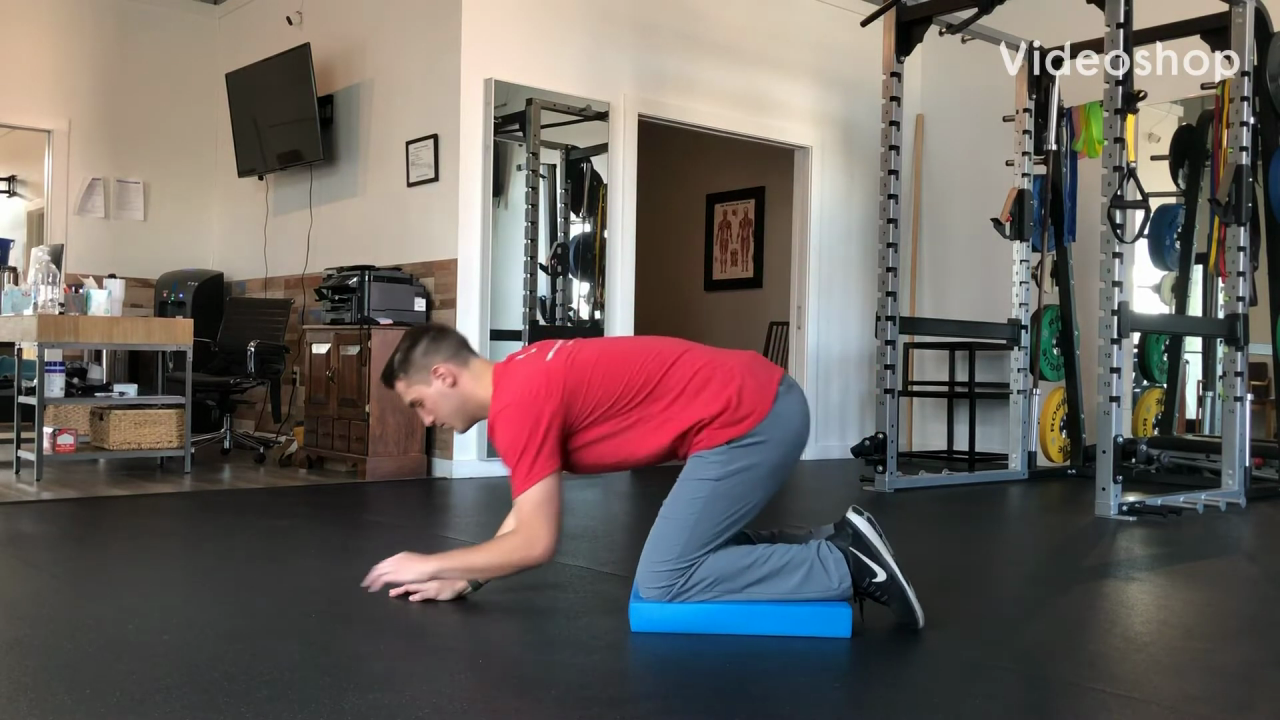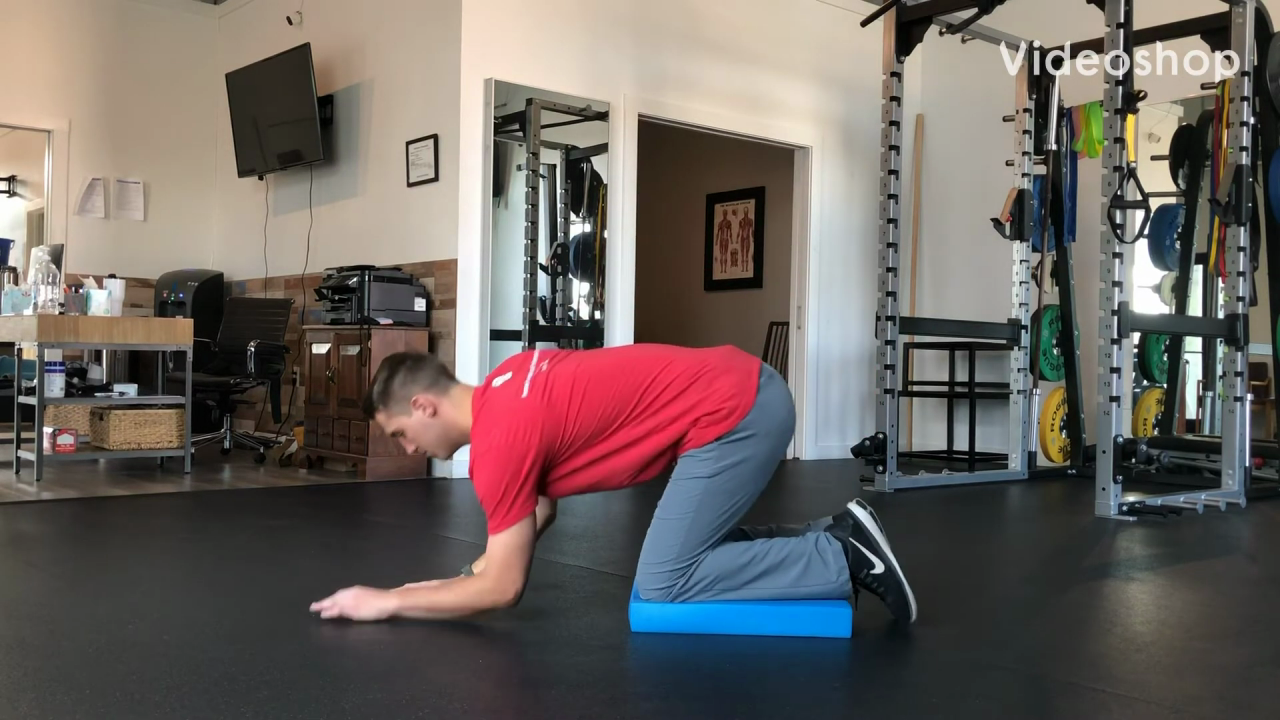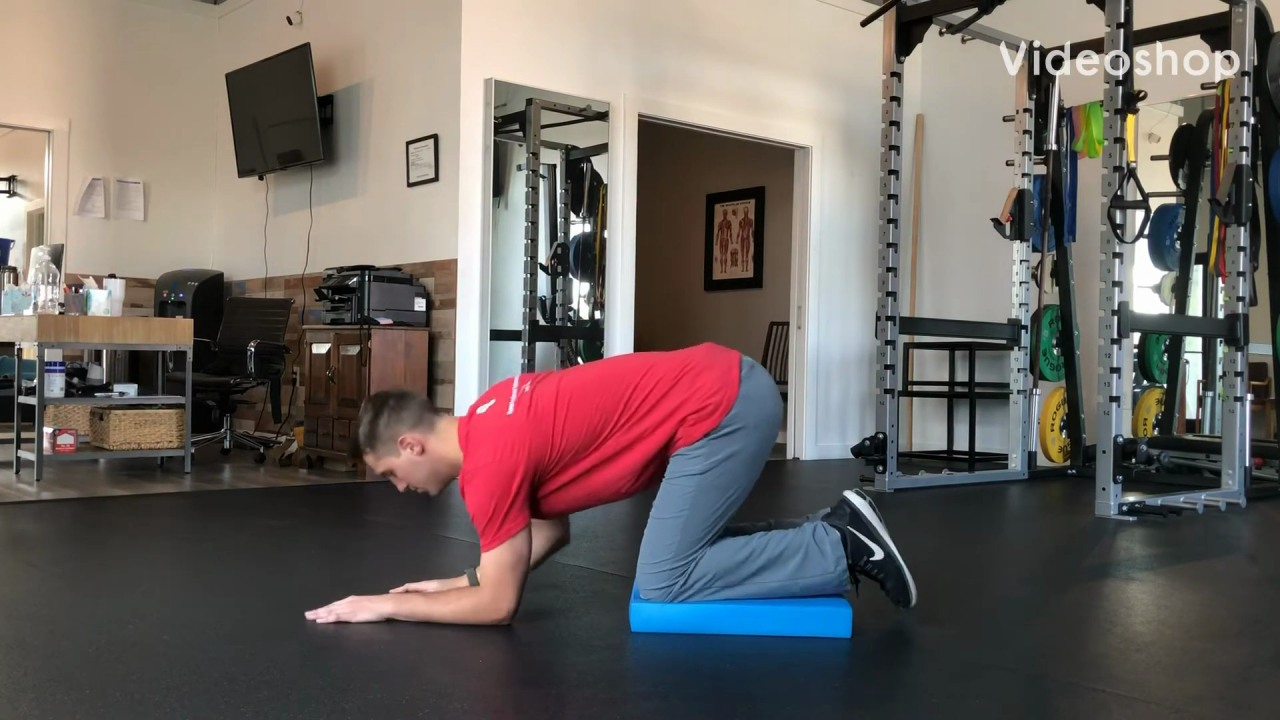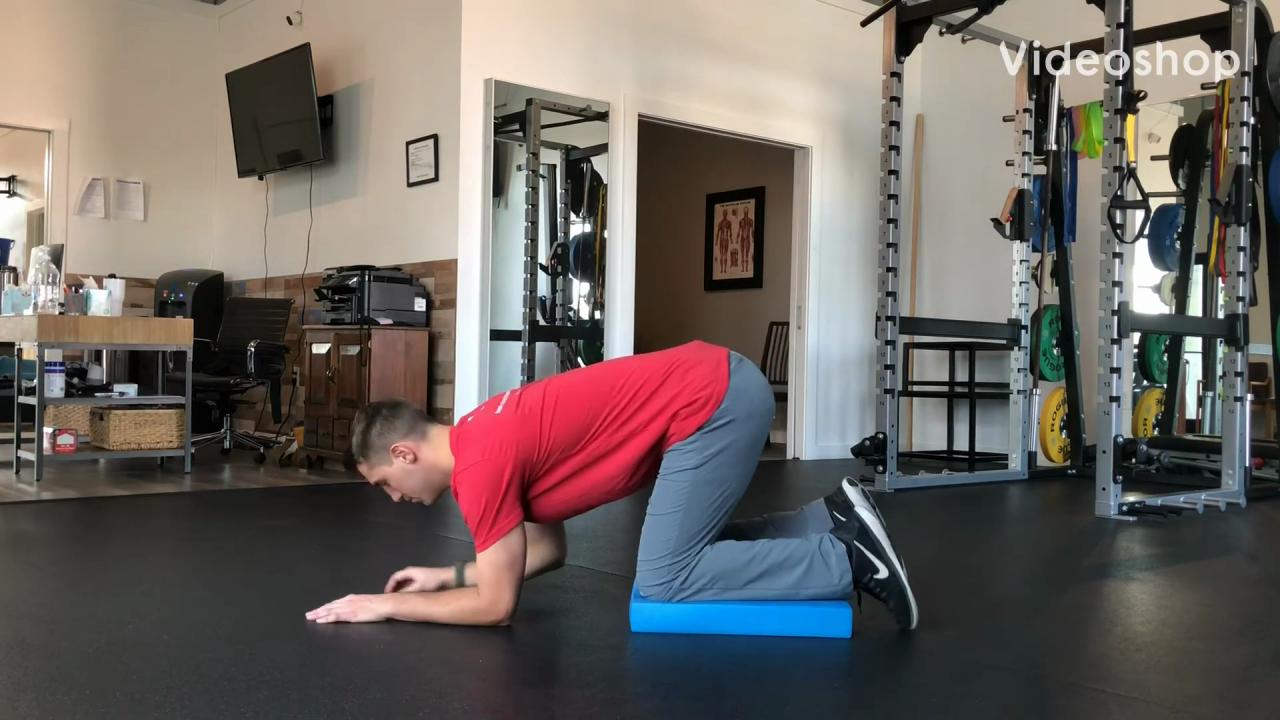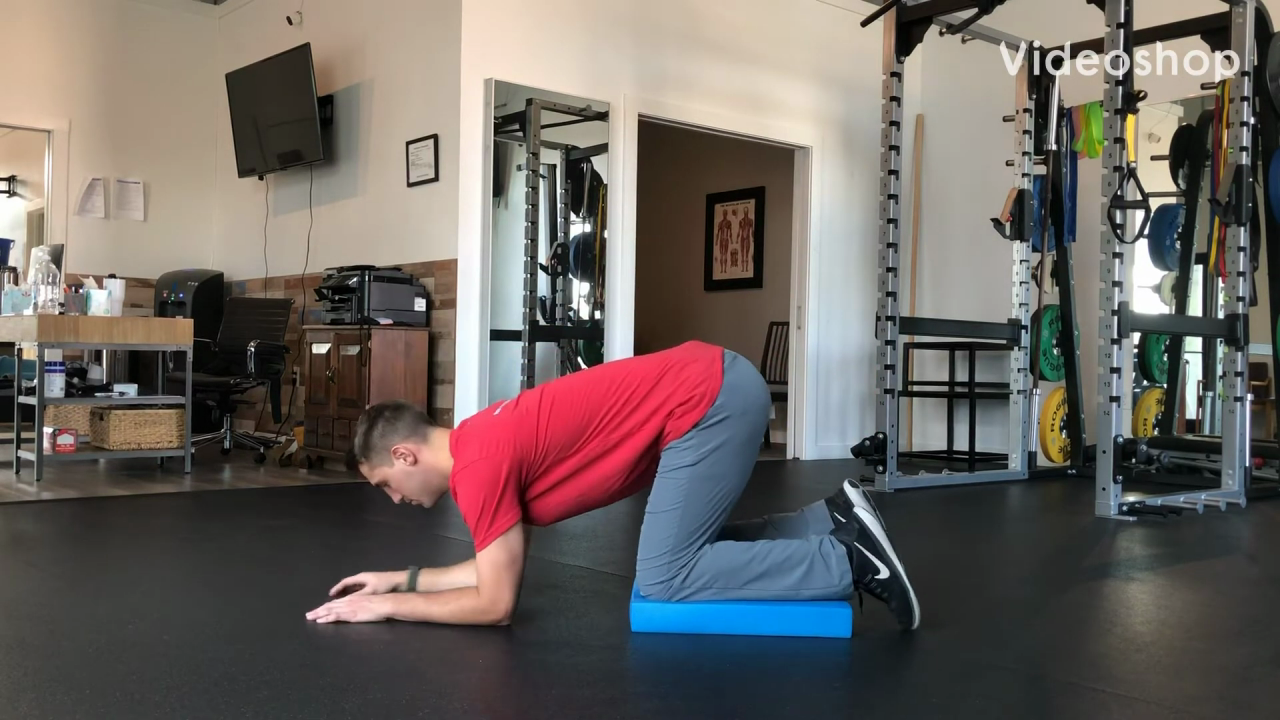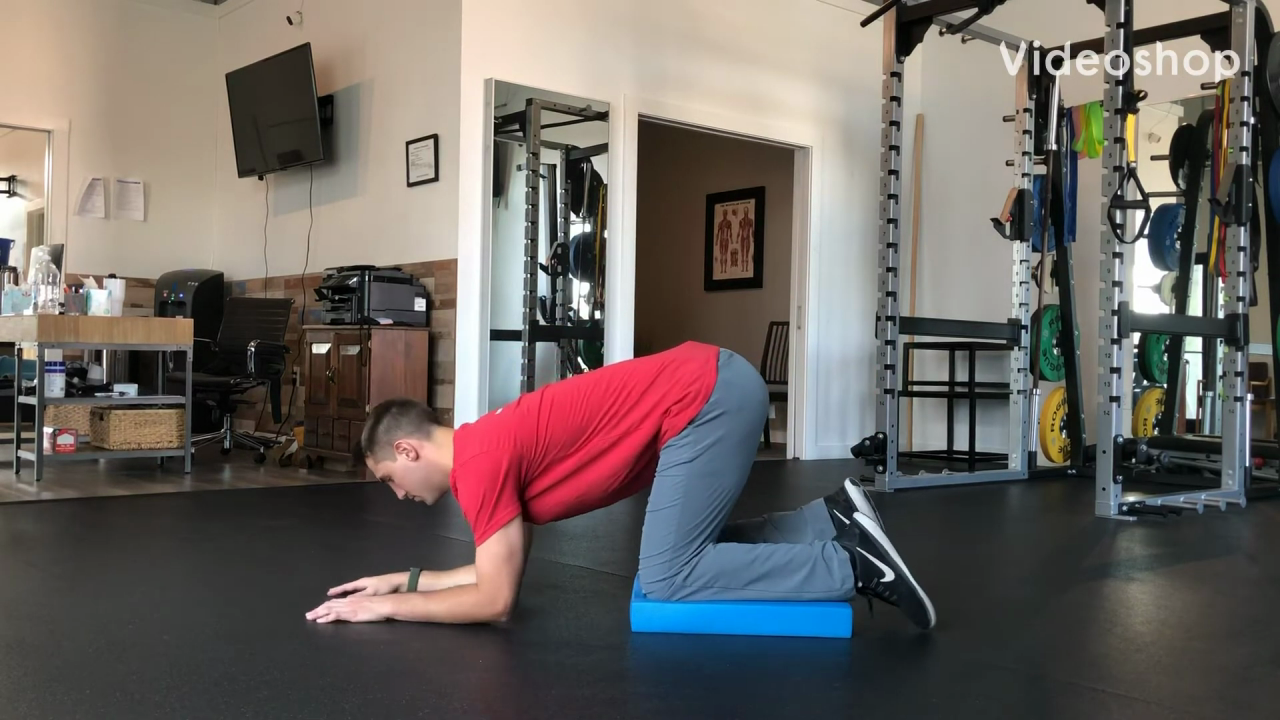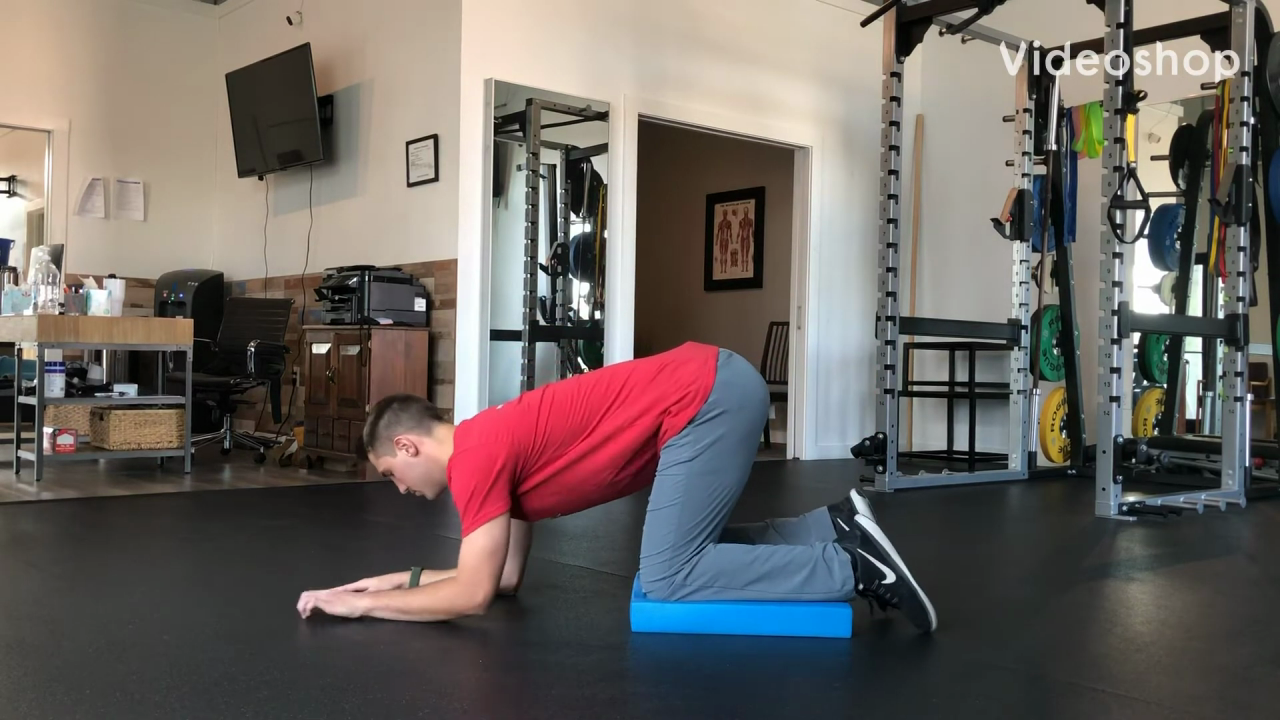
dt=0.2s
person 1, frame 1
left shoulder: (518, 403)
right shoulder: (524, 379)
left elbow: (538, 542)
right elbow: (527, 511)
left wrist: (434, 563)
right wrist: (460, 580)
left hip: (750, 421)
right hip: (764, 402)
left knee: (662, 584)
right knee: (689, 551)
left ankle: (845, 567)
right ankle: (835, 543)
person 1, frame 2
left shoulder: (499, 438)
right shoulder: (507, 386)
left elbow: (504, 587)
right elbow: (538, 511)
left wrist: (390, 601)
right wrist: (450, 585)
left hip: (735, 415)
right hip: (749, 391)
left knee: (661, 586)
right knee: (685, 551)
left ankle: (844, 561)
right ankle: (833, 536)
person 1, frame 3
left shoulder: (488, 462)
right shoulder: (490, 416)
left elbow: (499, 604)
right elbow: (552, 530)
left wrist: (387, 605)
right wrist: (463, 582)
left hip: (724, 409)
right hip: (733, 384)
left knee: (664, 585)
right knee: (684, 550)
left ankle: (842, 549)
right ankle: (833, 529)
person 1, frame 4
left shoulder: (479, 464)
right shoulder: (488, 436)
left elbow: (496, 604)
right elbow: (548, 547)
left wrist: (385, 605)
right wrist: (453, 575)
left hip: (713, 403)
right hip: (725, 382)
left knee: (665, 582)
right knee: (687, 549)
left ankle: (849, 561)
right ankle: (834, 521)
person 1, frame 5
left shoulder: (478, 464)
right shoulder: (488, 442)
left elbow: (496, 603)
right elbow: (498, 567)
left wrist: (386, 606)
right wrist: (405, 578)
left hip: (710, 400)
right hip: (721, 384)
left knee: (664, 580)
right knee: (685, 551)
left ankle: (847, 560)
right ankle: (835, 522)
person 1, frame 6
left shoulder: (478, 462)
right shoulder: (494, 447)
left elbow: (495, 599)
right elbow: (498, 570)
left wrist: (387, 607)
right wrist: (401, 579)
left hip: (707, 397)
right hip: (719, 384)
left knee: (667, 579)
right knee: (688, 550)
left ankle: (850, 565)
right ankle: (834, 519)
person 1, frame 7
left shoulder: (476, 457)
right shoulder: (497, 449)
left elbow: (472, 594)
right elbow: (504, 574)
left wrist: (368, 602)
right wrist: (402, 578)
left hip: (708, 396)
right hip: (719, 386)
left knee: (667, 579)
right knee: (687, 551)
left ankle: (852, 568)
right ankle: (835, 526)
